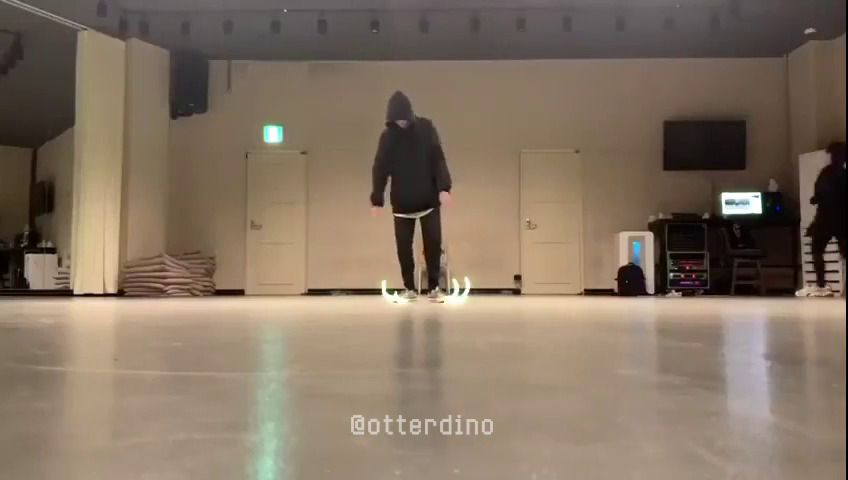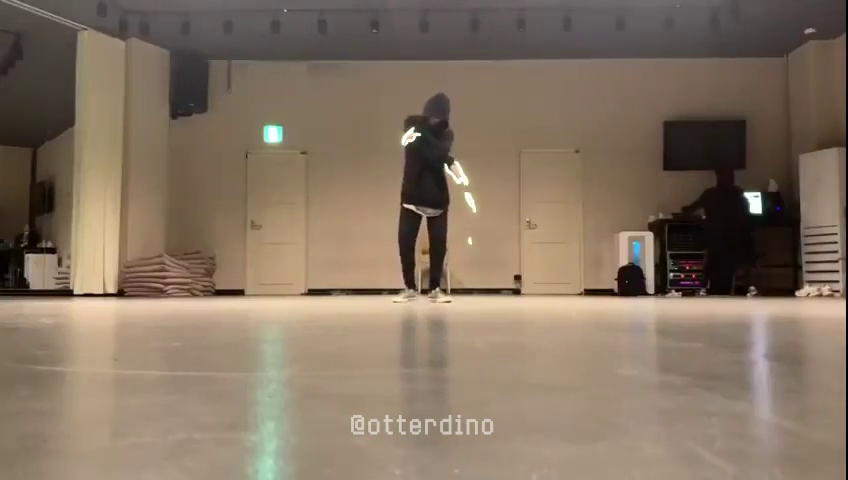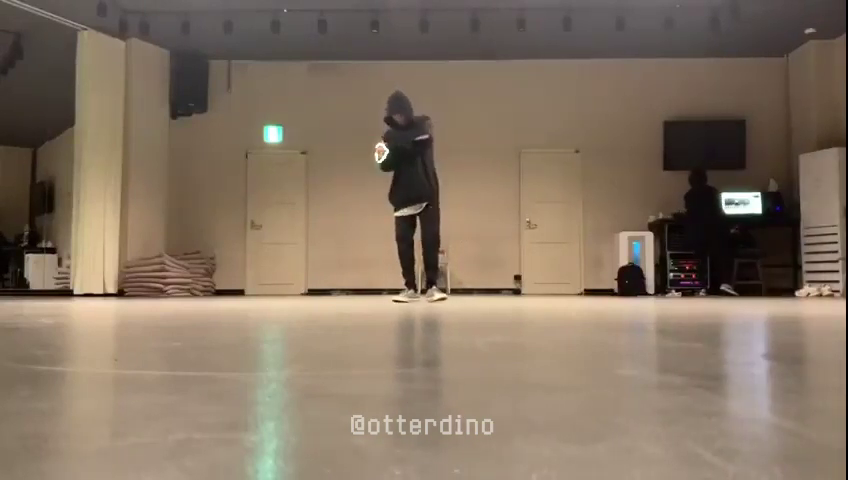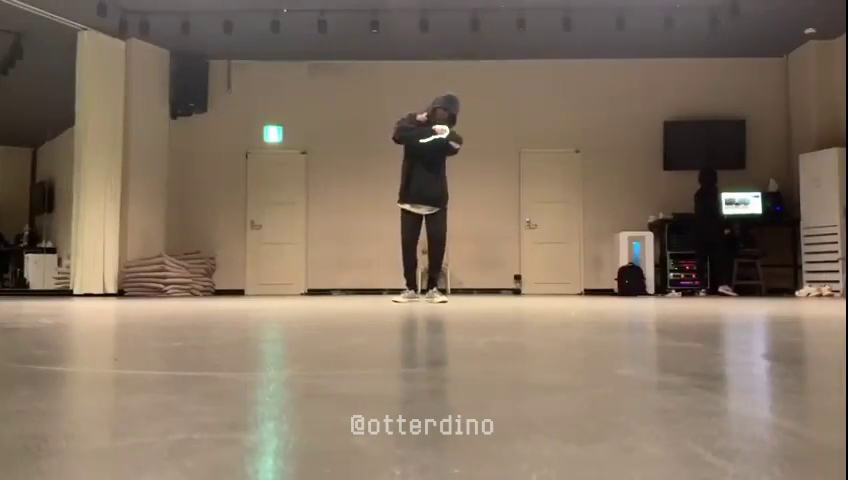
dt=1s
person 1, frame 1
left shoulder: (426, 128)
right shoulder: (388, 136)
left elbow: (438, 159)
right elbow: (380, 167)
left wrist: (444, 187)
right wrist: (377, 198)
left hip: (428, 198)
right hip: (402, 201)
left knee: (433, 243)
right knee: (403, 246)
left ankle: (434, 287)
right ankle: (409, 288)
person 1, frame 2
left shoulder: (446, 133)
right shoulder: (413, 124)
left elbow: (441, 150)
right elbow: (422, 145)
left wrist: (425, 142)
right wrist: (448, 161)
left hip: (437, 194)
right hip: (413, 193)
left knee: (439, 242)
right knee: (405, 239)
left ankle: (435, 288)
right ankle: (409, 287)
person 1, frame 3
left shoulder: (422, 123)
right shoulder: (390, 134)
left elbow: (423, 139)
right elbow: (387, 166)
left wrist: (395, 142)
right wrist: (382, 156)
left hip: (426, 192)
right hip: (403, 195)
left knee: (431, 239)
right knee: (403, 240)
left ankle: (432, 286)
right ankle: (410, 287)
person 1, frame 4
left shoulder: (447, 131)
right shoulder: (413, 120)
left elbow: (454, 146)
right elbow: (399, 135)
right wrist: (430, 131)
left hip: (436, 195)
right hip: (412, 193)
left knee: (438, 241)
right knee: (408, 242)
left ankle: (433, 288)
right ankle: (411, 288)
person 2, frame 1
left shoulder: (830, 172)
right shoulder: (840, 172)
left elbow: (822, 194)
left wrist: (815, 200)
left hip: (828, 220)
right hip: (841, 219)
left knee: (816, 251)
left ankle: (820, 286)
person 2, frame 2
left shoulder: (709, 194)
right shoulder: (738, 193)
left elbow: (695, 207)
right elbow: (745, 213)
left wrist: (685, 210)
right wrist: (746, 230)
left hip: (716, 234)
right hip: (736, 233)
left knee: (715, 261)
right knee: (743, 259)
left ankle: (711, 290)
person 2, frame 3
left shoulder: (689, 195)
right shoulder: (712, 191)
right elbow: (718, 211)
right wrist: (727, 227)
left hip: (696, 232)
right hip: (713, 229)
left knee: (702, 259)
right knee: (722, 255)
right ankle: (724, 283)
person 2, frame 4
left shoulder: (698, 194)
right shoulder: (713, 192)
right elbow: (716, 212)
right wrist: (724, 228)
left hip: (700, 231)
right hip: (714, 231)
left knee: (703, 259)
right knee: (723, 257)
right ankle: (723, 285)
